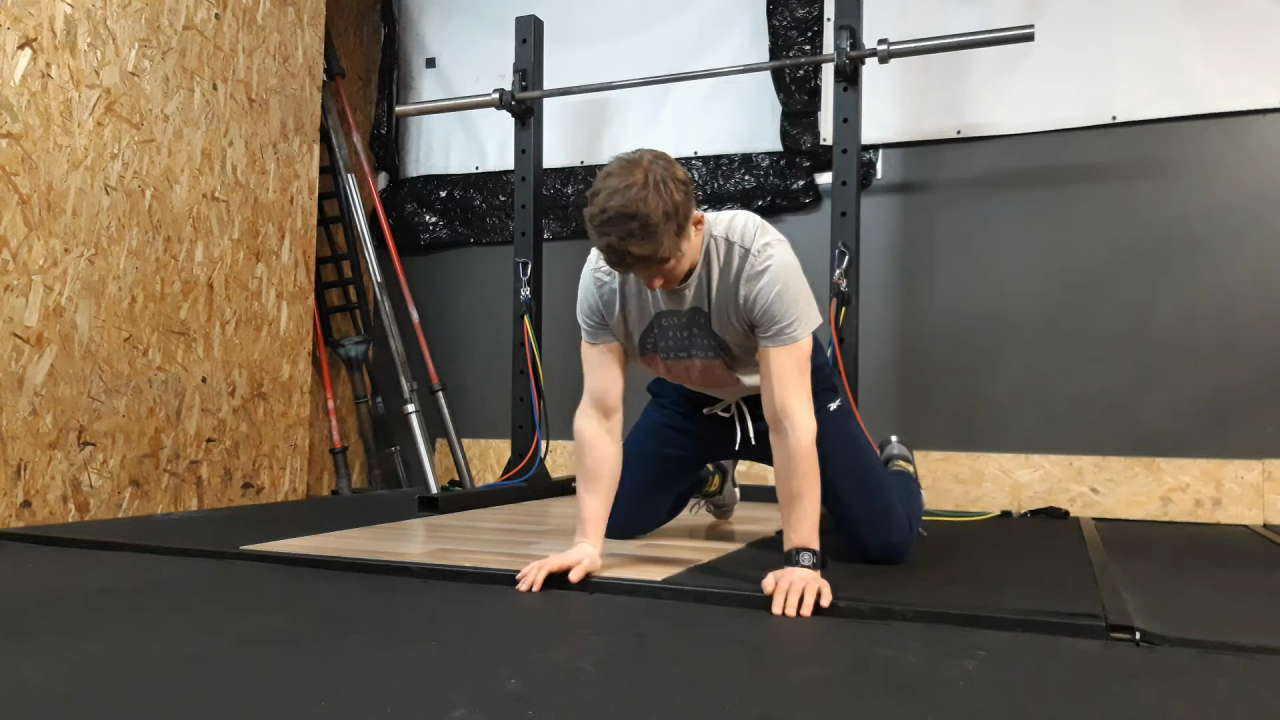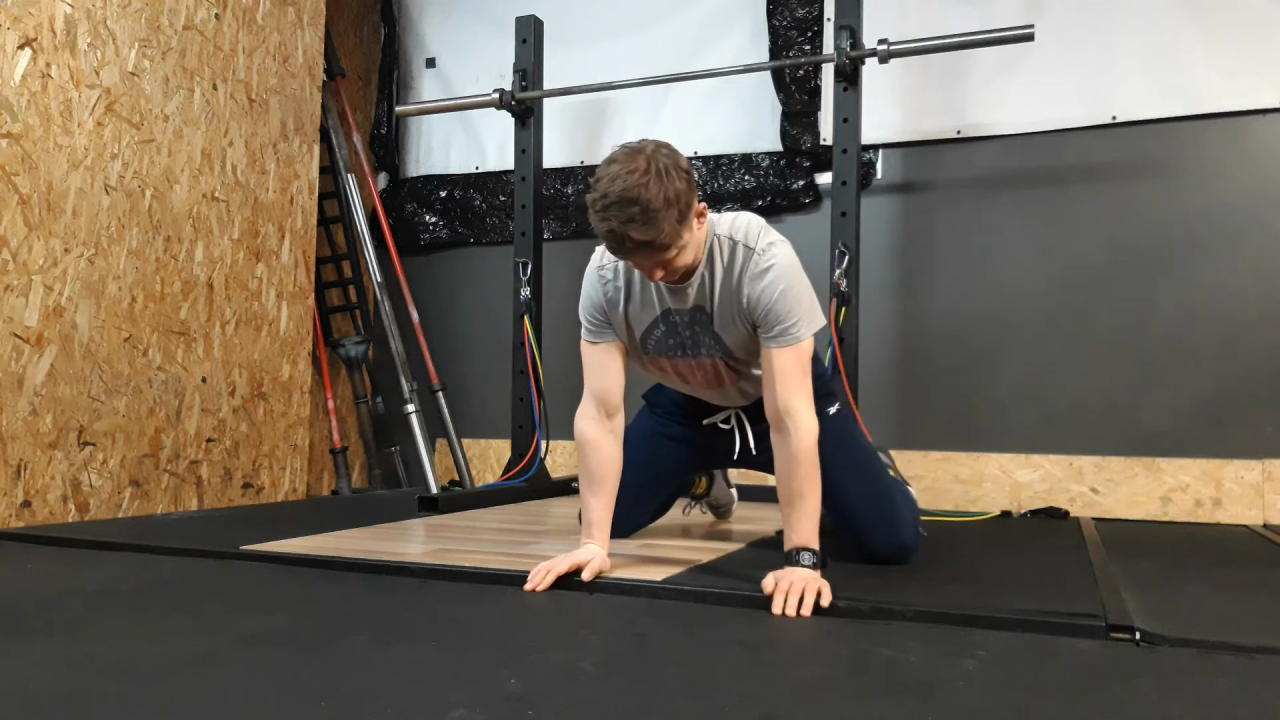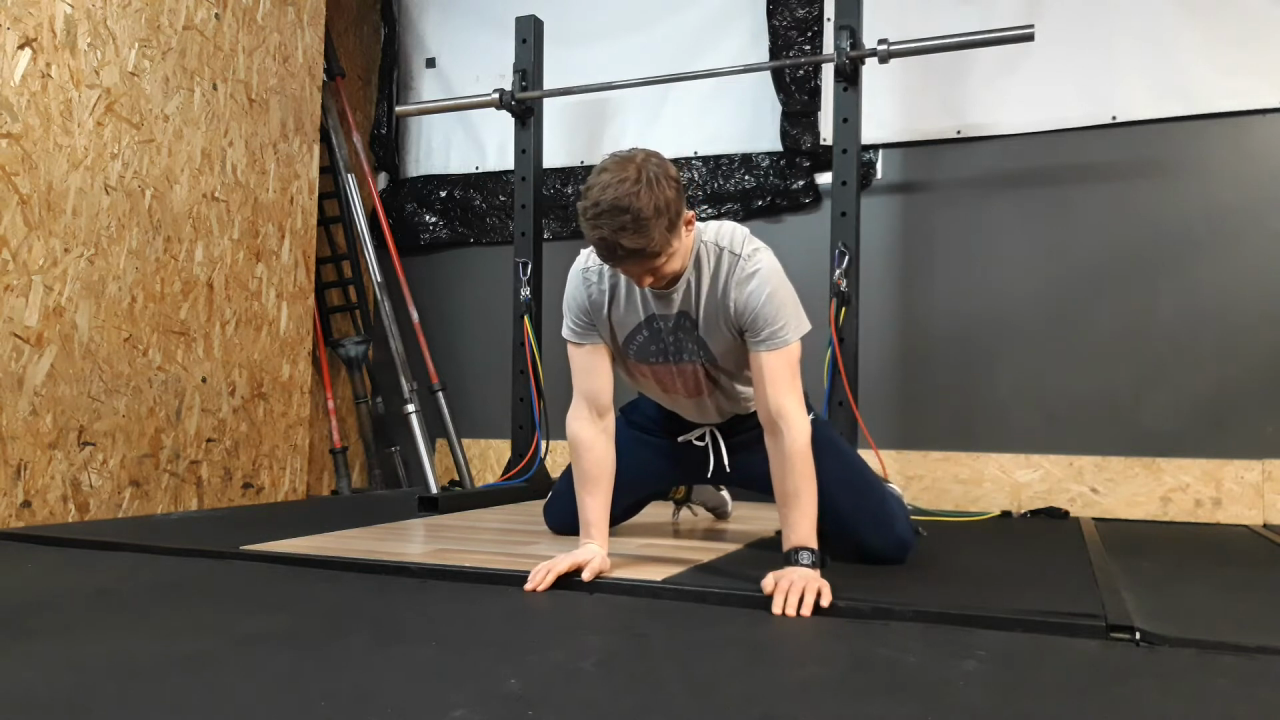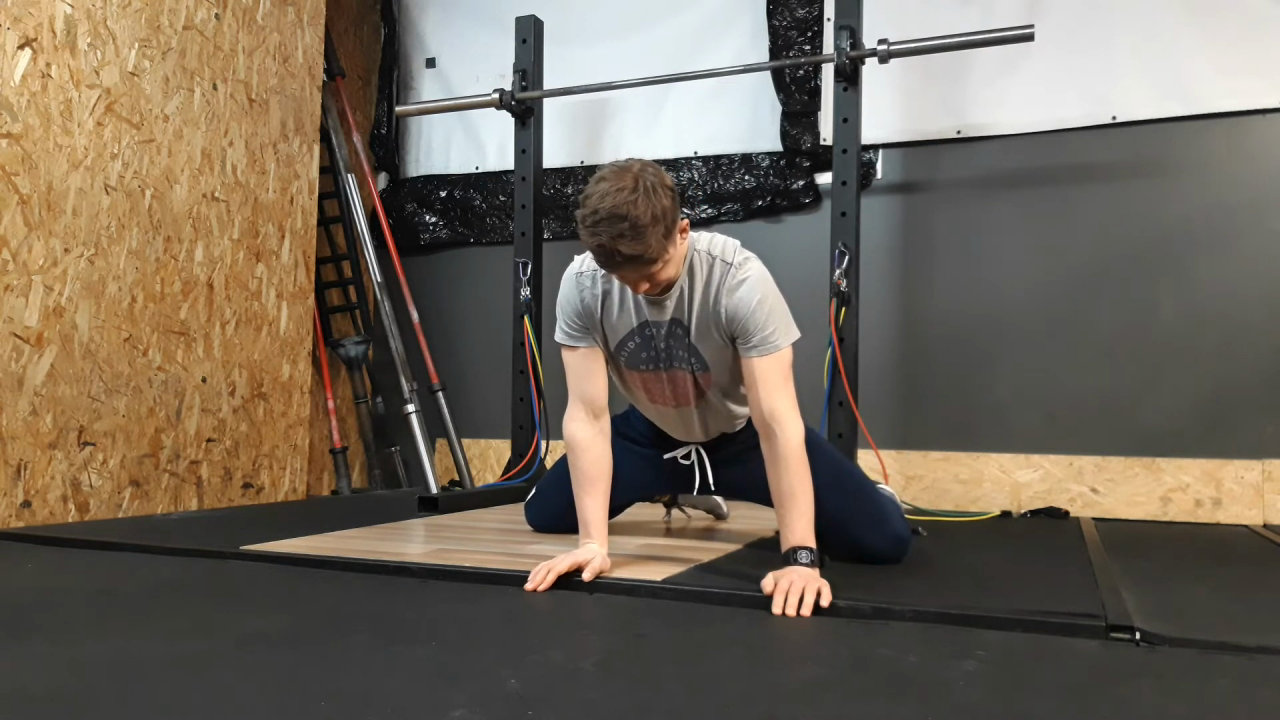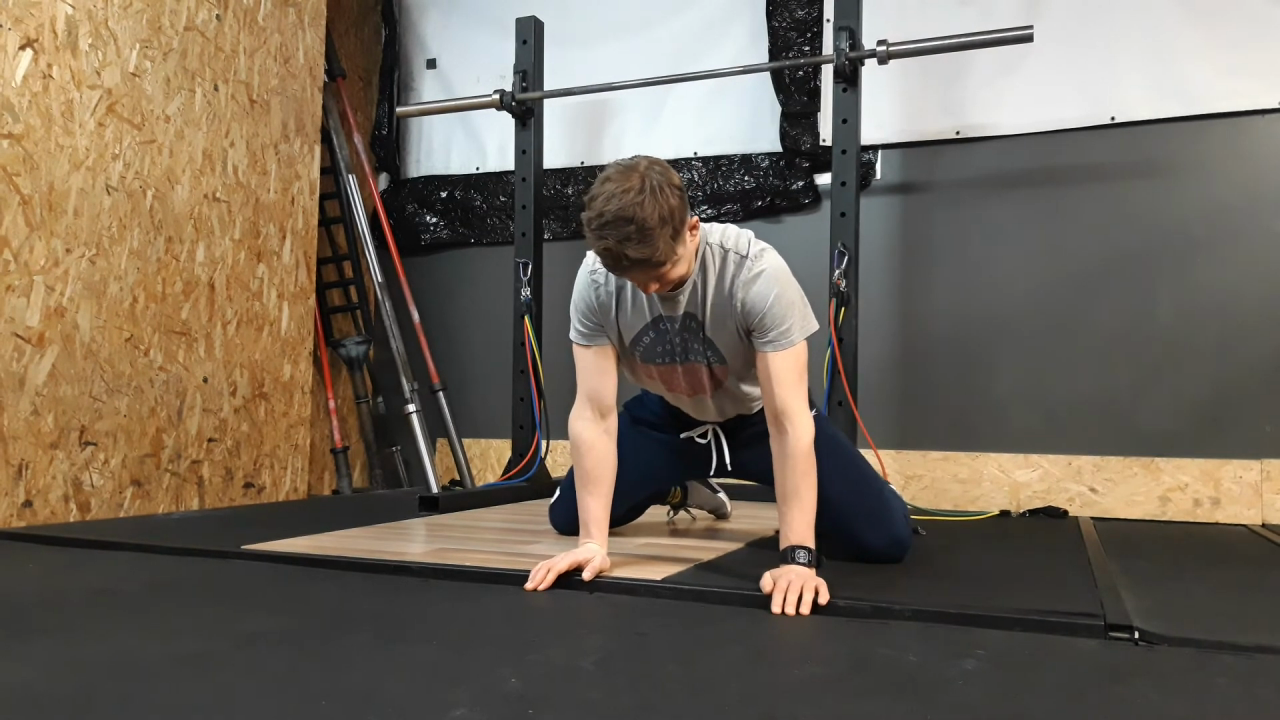
dt=1s
person 1, frame 1
left shoulder: (762, 259)
right shoulder: (601, 276)
left elbow: (787, 419)
right elbow: (600, 413)
left wrist: (802, 557)
right wrist: (587, 542)
left hip: (782, 389)
right hip: (689, 396)
left knee: (885, 539)
right knee: (618, 521)
left ankle: (895, 466)
right ankle: (709, 478)
person 1, frame 2
left shoulder: (764, 260)
right shoulder: (604, 275)
left elbow: (789, 420)
right elbow: (600, 411)
left wrist: (802, 557)
right wrist: (593, 542)
left hip: (782, 396)
right hip: (685, 404)
left knee: (891, 541)
right knee: (607, 520)
left ankle: (876, 470)
right ankle: (701, 481)
person 1, frame 3
left shoulder: (748, 267)
right shoulder: (587, 279)
left elbow: (782, 420)
right elbow: (591, 413)
left wrist: (801, 556)
right wrist: (593, 542)
left hip: (751, 418)
right hip: (663, 420)
left knee: (887, 539)
right knee: (562, 518)
right ankle: (687, 487)
person 1, frame 4
left shoulder: (739, 278)
right shoulder: (581, 285)
left elbow: (776, 422)
right elbow: (587, 415)
left wrist: (800, 556)
right wrist: (594, 541)
left hip: (741, 433)
right hip: (652, 434)
left knee: (883, 538)
right knee: (543, 514)
right ankle: (674, 491)
person 1, frame 5
left shoulder: (756, 272)
right shoulder: (595, 281)
left elbow: (788, 421)
right elbow: (594, 414)
left wrist: (797, 555)
right wrist: (594, 542)
left hip: (757, 417)
right hip: (665, 415)
left knee: (884, 538)
right knee: (566, 517)
right ankle: (681, 488)
